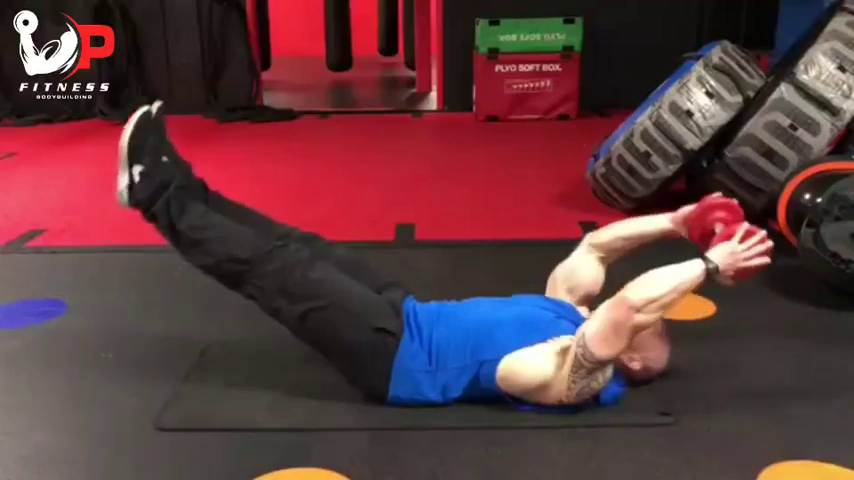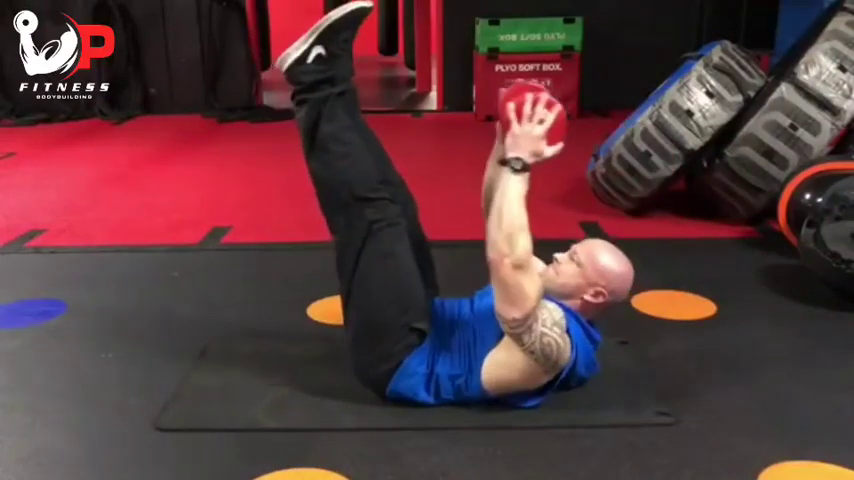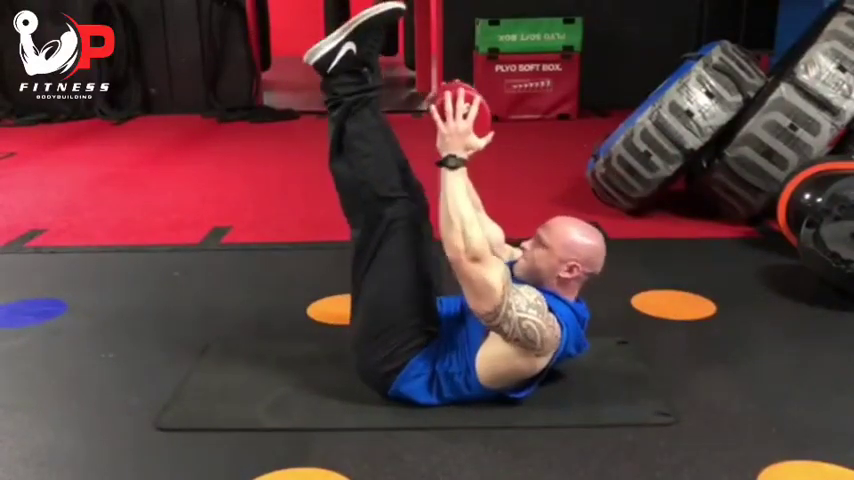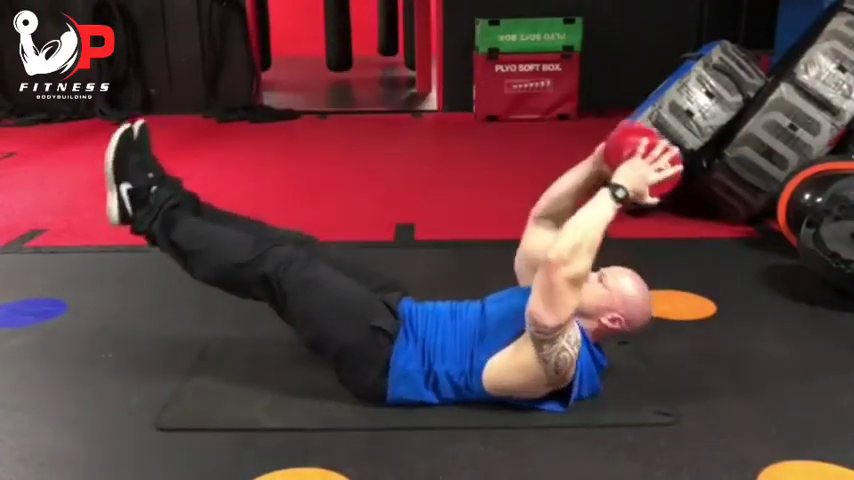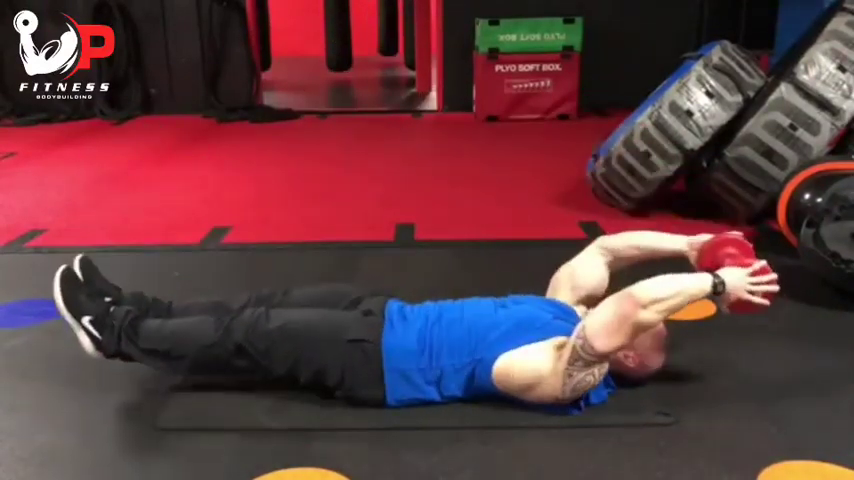
dt=1s
person 1, frame 1
left shoulder: (584, 379)
right shoulder: (572, 315)
left elbow: (631, 304)
right elbow: (595, 246)
left wrist: (708, 264)
right wrist: (677, 222)
left hip: (397, 361)
right hip: (407, 319)
left knee: (286, 271)
right knee: (302, 252)
left ankle: (165, 199)
right ankle: (174, 192)
person 1, frame 2
left shoulder: (551, 339)
right shoulder: (550, 295)
left elbow: (507, 260)
right elbow: (506, 232)
left wrist: (515, 162)
right wrist: (508, 149)
left hip: (399, 362)
right hip: (425, 329)
left knee: (373, 213)
right knee: (391, 204)
left ankle: (321, 84)
right ankle: (325, 80)
person 1, frame 3
left shoulder: (539, 325)
right shoulder: (542, 286)
left elbow: (466, 254)
right elbow: (478, 228)
left wrist: (453, 159)
right wrist: (456, 149)
left hip: (401, 362)
right hip: (431, 330)
left knee: (389, 212)
right knee: (404, 205)
left ankle: (350, 89)
person 1, frame 4
left shoulder: (561, 358)
right shoulder: (550, 309)
left elbow: (562, 267)
right elbow: (543, 222)
left wrist: (617, 192)
right wrist: (598, 167)
left hip: (388, 357)
right hip: (402, 317)
left knee: (280, 270)
right knee: (297, 250)
left ankle: (153, 215)
right ankle: (165, 205)
person 1, frame 5
left shoulder: (572, 375)
right shoulder: (568, 311)
left elbow: (634, 301)
right elbow: (607, 247)
left wrist: (714, 282)
right wrist: (694, 245)
left hip: (384, 363)
right hip: (390, 317)
left knee: (252, 339)
right knee: (264, 308)
left ankle: (120, 333)
right ankle: (131, 316)
